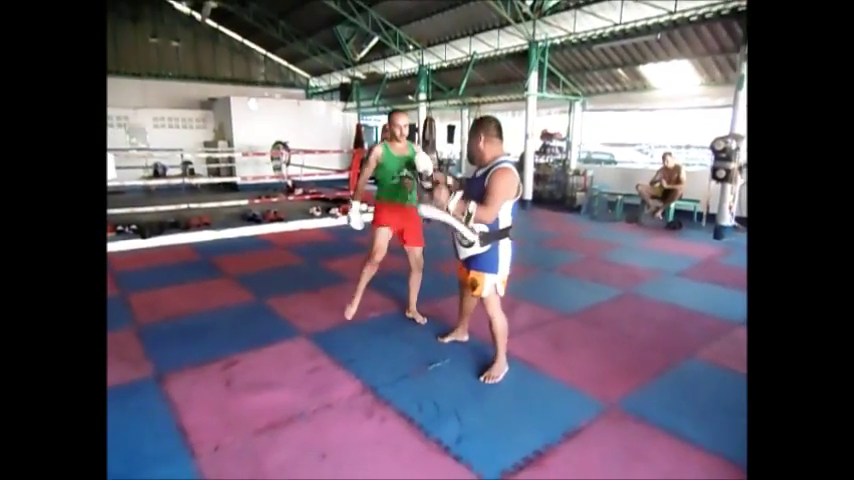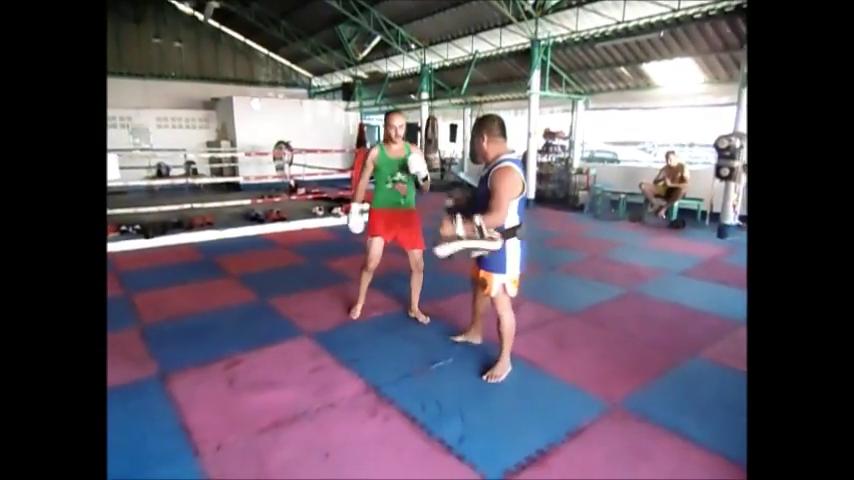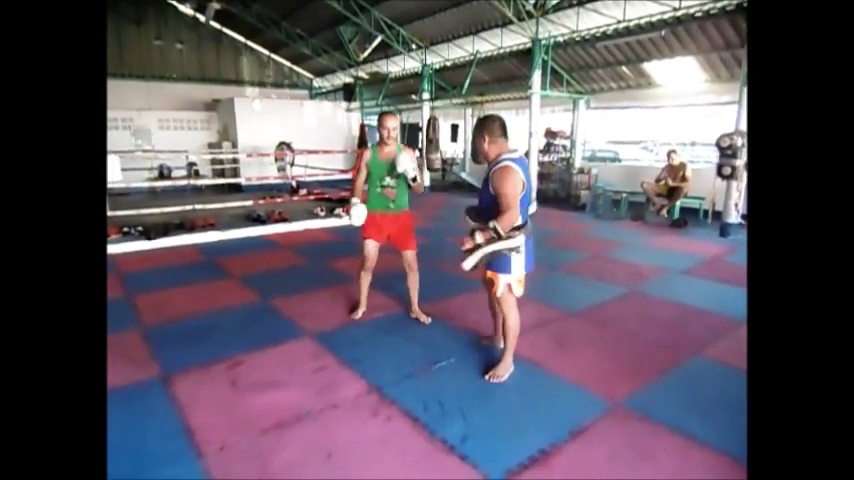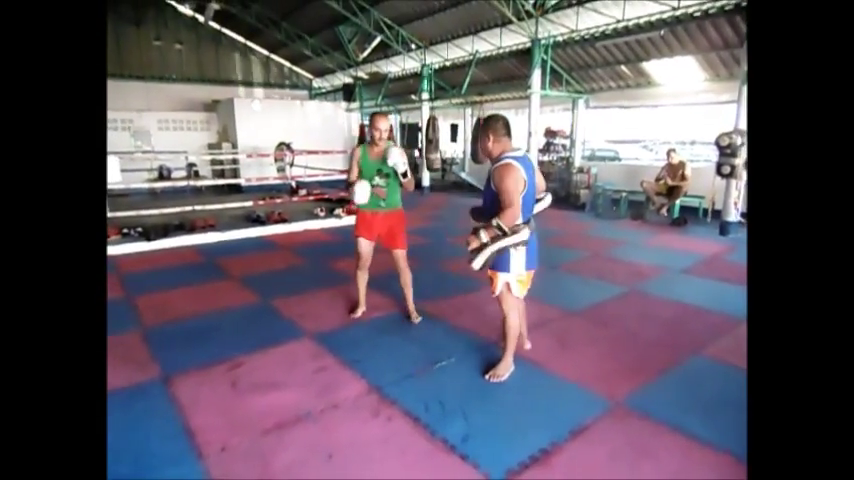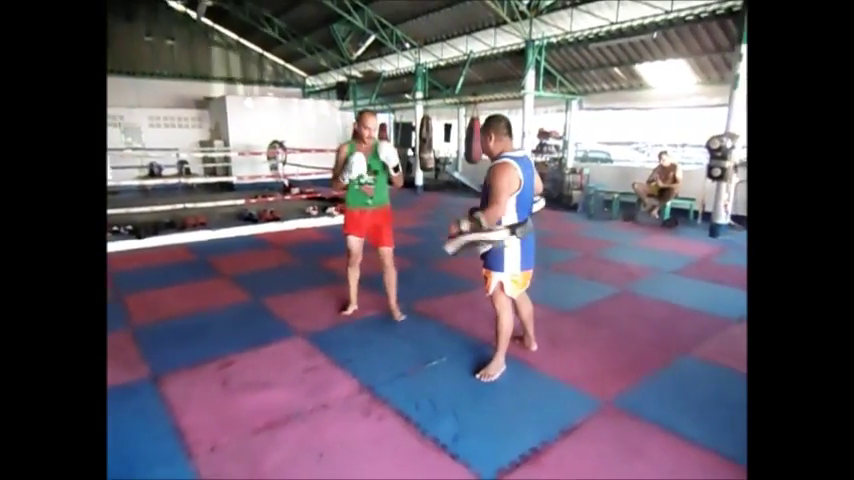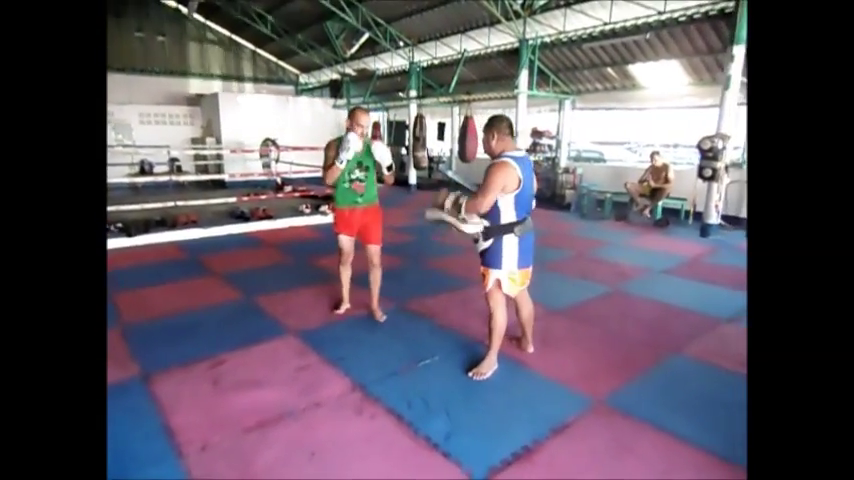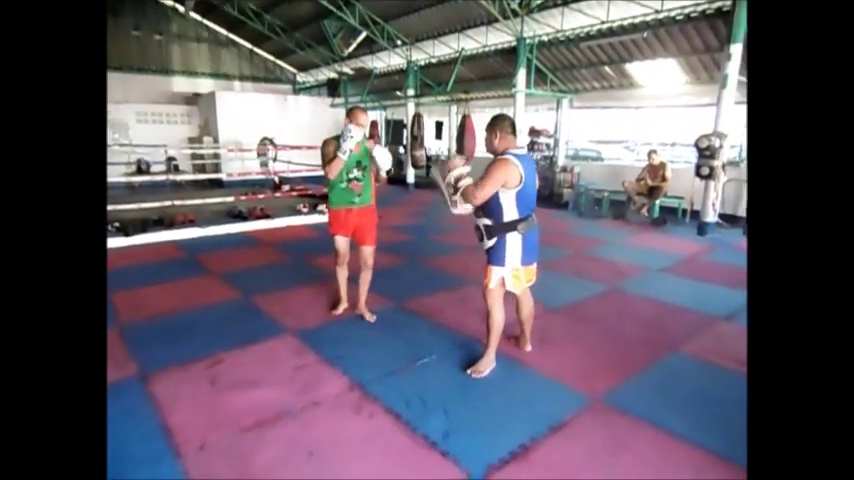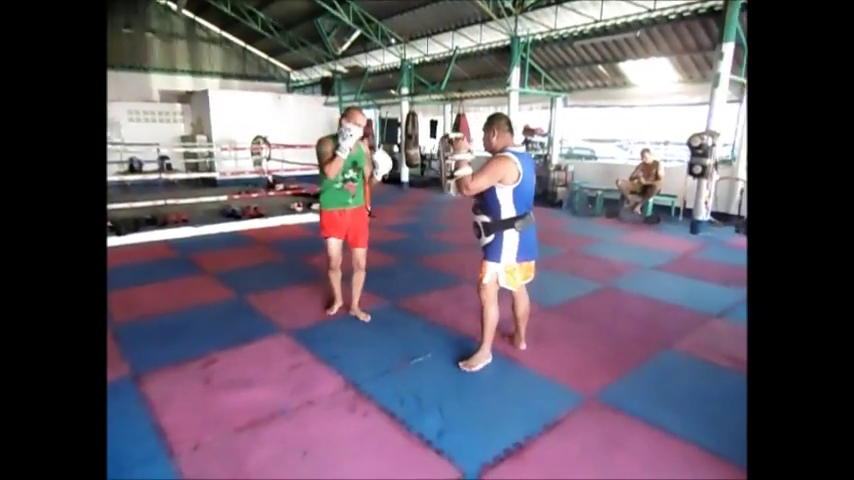
dt=0.1s
person 1, frame 1
left shoulder: (503, 173)
right shoulder: (485, 167)
left elbow: (486, 213)
right elbow: (472, 192)
left wrist: (449, 202)
right wrist: (450, 190)
left hip: (493, 250)
right hip: (477, 246)
left knee: (491, 307)
right knee: (467, 290)
left ankle: (501, 361)
right ankle: (461, 331)
person 1, frame 2
left shoulder: (506, 172)
right shoulder: (495, 165)
left elbow: (497, 217)
left wrist: (457, 227)
left hip: (502, 249)
left knee: (501, 305)
right knee: (480, 290)
left ankle: (504, 360)
right ankle: (474, 332)
person 1, frame 3
left shoulder: (504, 171)
right shoulder: (517, 161)
left elbow: (509, 217)
right elbow: (526, 193)
left wrist: (476, 238)
left hip: (509, 248)
left knee: (505, 303)
right knee: (495, 293)
left ankle: (507, 361)
right ankle: (499, 336)
person 1, frame 4
left shoulder: (505, 169)
right shoulder: (522, 160)
left elbow: (511, 213)
right elbow: (541, 187)
left wrist: (481, 237)
left hip: (511, 247)
right hip: (518, 242)
left knee: (507, 302)
right knee: (511, 296)
left ankle: (507, 360)
right ankle: (522, 338)
person 1, frame 5
left shoulder: (502, 168)
right shoulder: (523, 161)
left elbow: (496, 212)
right elbow: (537, 188)
left wrist: (463, 226)
left hip: (506, 245)
right hip: (522, 240)
left knee: (501, 302)
right knee: (518, 294)
left ankle: (499, 359)
right ankle: (530, 339)
person 1, frame 6
left shoulder: (502, 167)
right shoulder: (524, 161)
left elbow: (480, 205)
right elbow: (532, 189)
left wrist: (451, 200)
left hip: (505, 243)
right hip: (521, 238)
left knee: (496, 301)
right knee: (520, 293)
left ankle: (491, 358)
right ankle: (527, 340)
person 1, frame 7
left shoulder: (503, 165)
right shoulder: (526, 160)
left elbow: (474, 198)
left wrist: (457, 172)
left hip: (509, 241)
right hip: (524, 236)
left knee: (493, 298)
right knee: (522, 291)
left ankle: (489, 356)
right ankle: (525, 339)
person 1, frame 8
left shoulder: (502, 162)
right shoulder: (524, 158)
left elbow: (468, 188)
left wrist: (461, 155)
left hip: (505, 239)
right hip: (521, 234)
left knee: (487, 293)
right knee: (518, 288)
left ankle: (484, 351)
right ankle: (519, 337)
person 2, frame 1
left shoulder: (415, 150)
right shoulder: (379, 150)
right elbow: (363, 180)
left wrist: (428, 172)
right wrist: (354, 207)
left hip: (410, 211)
right hip: (386, 207)
left knee: (417, 263)
right knee: (377, 255)
left ankle: (412, 308)
right ankle: (356, 299)
person 2, frame 2
left shoulder: (414, 151)
right shoulder: (375, 152)
left elbow: (425, 188)
right elbow: (363, 182)
left wrist: (423, 176)
right wrist: (354, 210)
left hip: (408, 214)
right hip: (381, 214)
left knee: (417, 265)
right knee: (371, 264)
left ankle: (414, 308)
right ankle: (360, 302)
person 2, frame 3
left shoulder: (407, 153)
right shoulder: (367, 154)
left elbow: (419, 190)
right elbow: (359, 183)
left wrist: (413, 176)
right wrist: (355, 201)
left hip: (401, 216)
right hip: (375, 216)
left knee: (411, 265)
right knee: (367, 264)
left ankle: (415, 308)
right ankle: (362, 304)
person 2, frame 4
left shoulder: (397, 152)
right shoulder: (359, 152)
left elbow: (410, 188)
right elbow: (351, 181)
left wrist: (403, 170)
left hip: (393, 214)
right hip: (367, 215)
left knee: (402, 263)
right knee: (363, 262)
left ankle: (410, 306)
right ankle: (361, 304)
person 2, frame 5
left shoulder: (383, 148)
right shoulder: (345, 149)
left elbow: (399, 184)
right elbow: (336, 184)
left wrist: (394, 165)
right wrist: (347, 175)
left hip: (380, 211)
right hip: (354, 212)
left knee: (387, 261)
right knee: (354, 259)
left ankle: (393, 304)
right ankle: (353, 301)
person 2, frame 6
left shoulder: (374, 146)
right shoulder: (334, 146)
left elbow: (389, 181)
right elbow: (328, 179)
left wrist: (386, 164)
right wrist: (343, 157)
left hip: (370, 209)
right hip: (344, 211)
left knee: (375, 260)
right knee: (345, 258)
left ankle: (375, 304)
right ankle: (345, 300)
person 2, frame 7
left shoulder: (369, 146)
right shoulder: (331, 144)
left elbow: (377, 180)
right elbow: (330, 174)
left wrist: (384, 168)
right wrist: (345, 149)
left hip: (365, 210)
right hip: (339, 211)
left knee: (367, 261)
right knee: (341, 258)
left ankle: (361, 305)
right ankle: (343, 300)
person 2, frame 8
left shoulder: (363, 146)
right shoulder: (326, 143)
left elbow: (369, 179)
right elbow: (329, 173)
left wrist: (379, 173)
right wrist: (344, 148)
left hip: (357, 211)
right hip: (332, 213)
left knee: (360, 263)
right knee: (334, 262)
left ankle: (355, 306)
right ankle: (337, 299)
